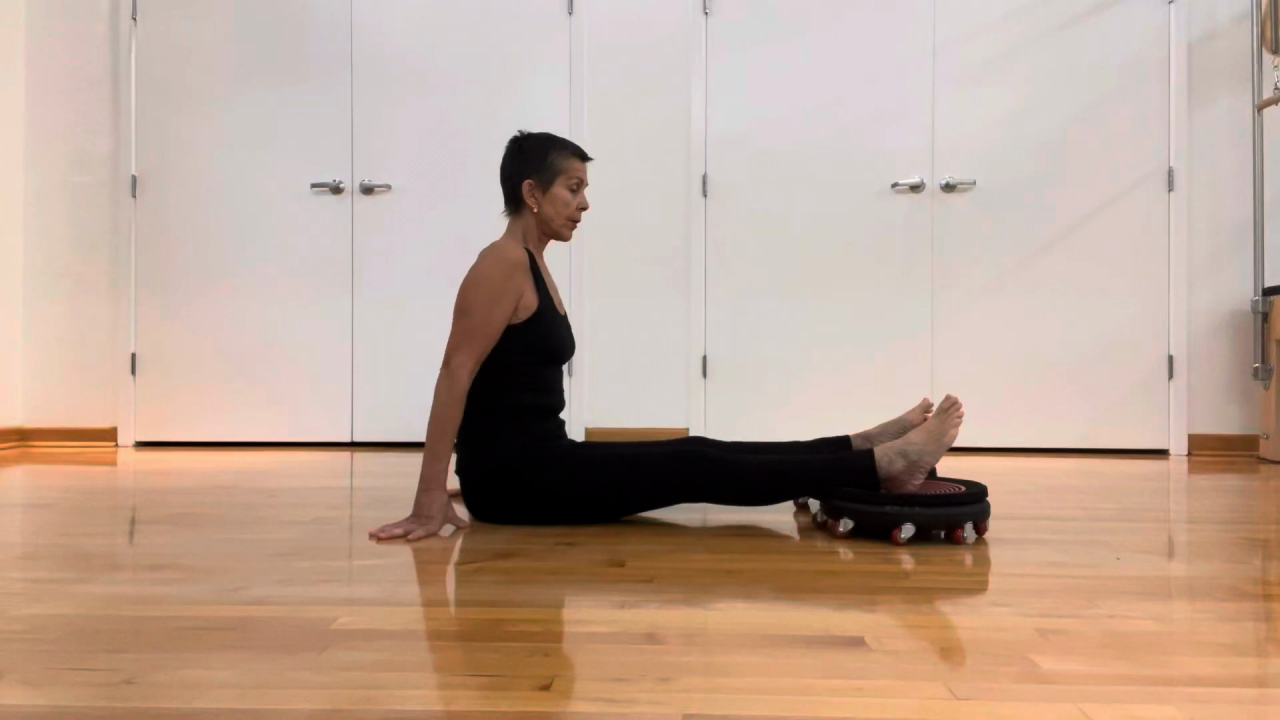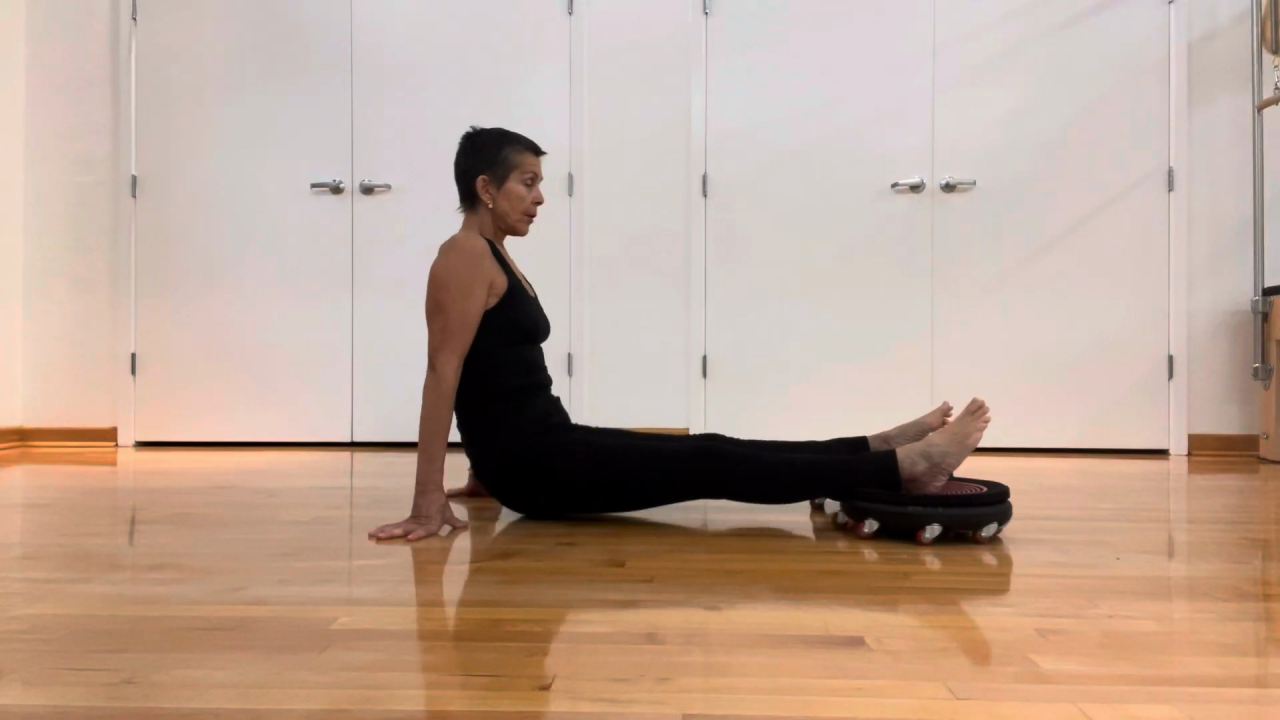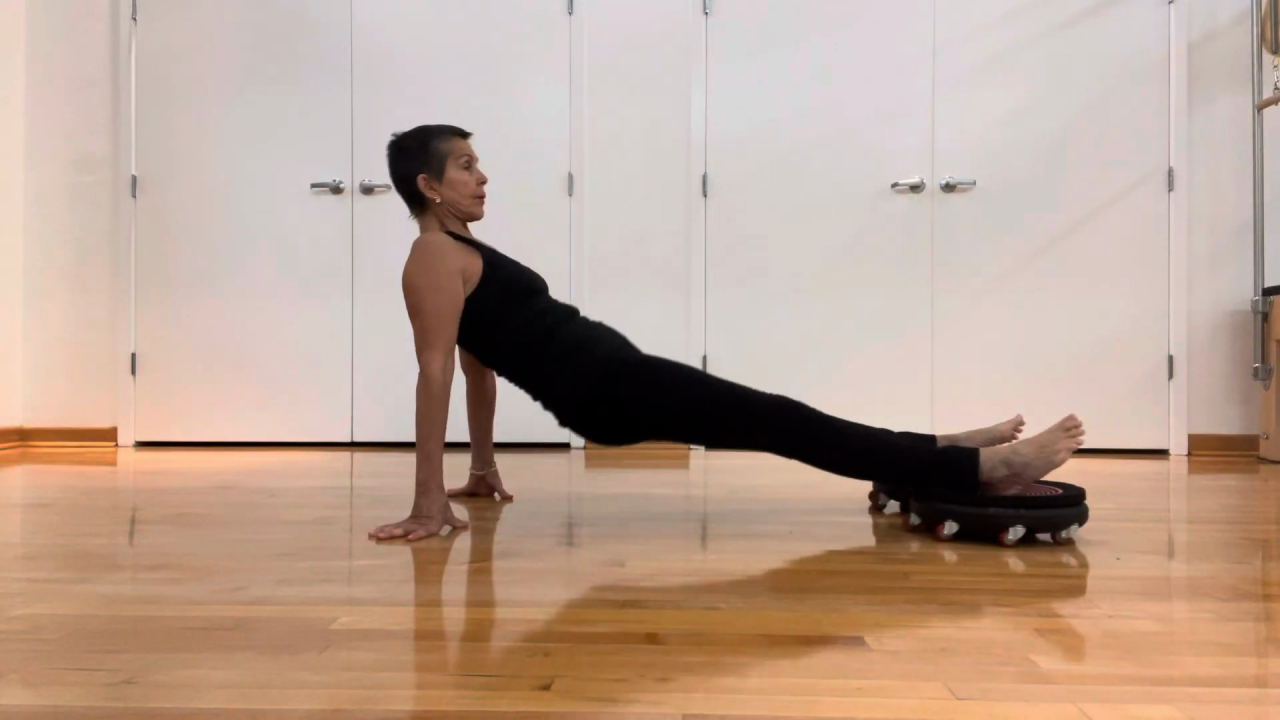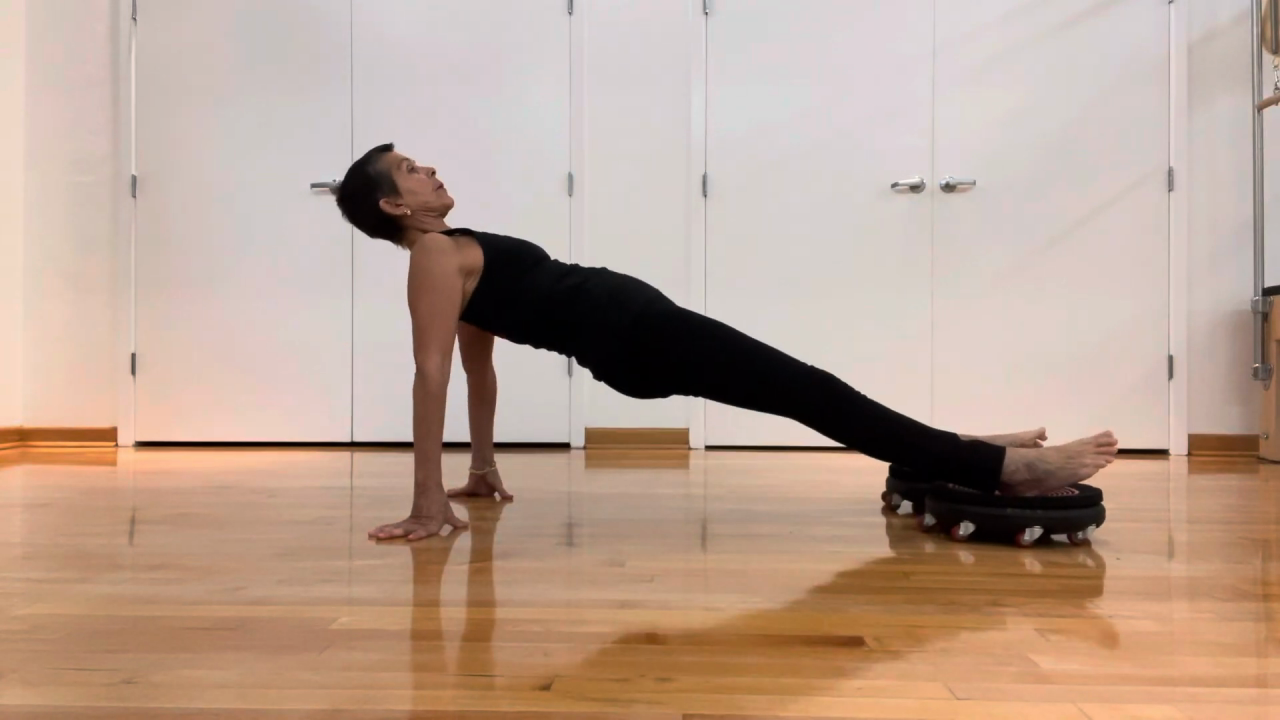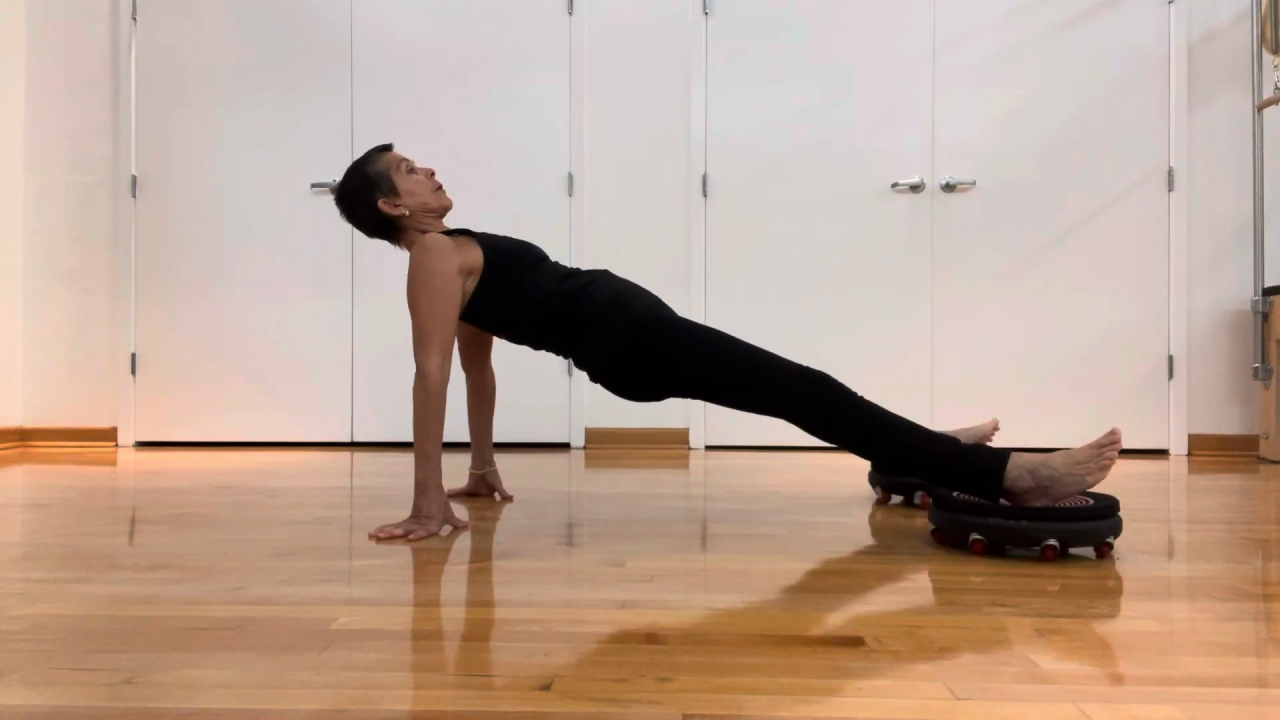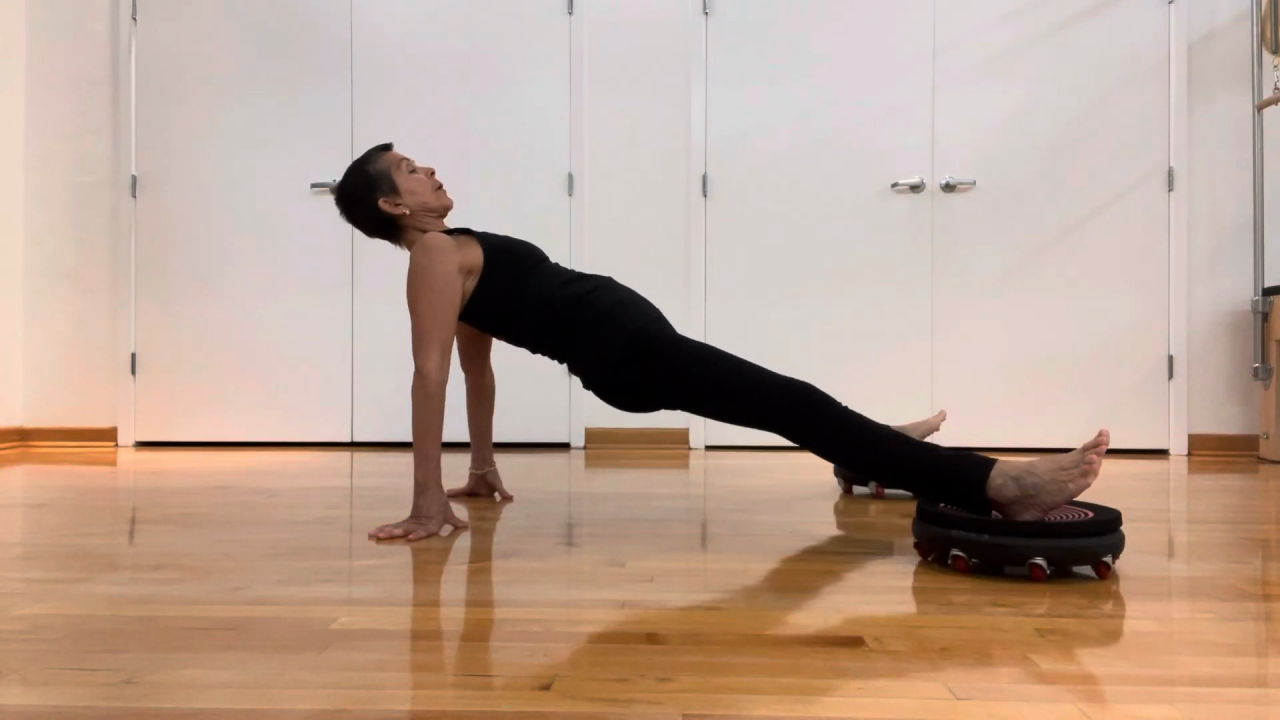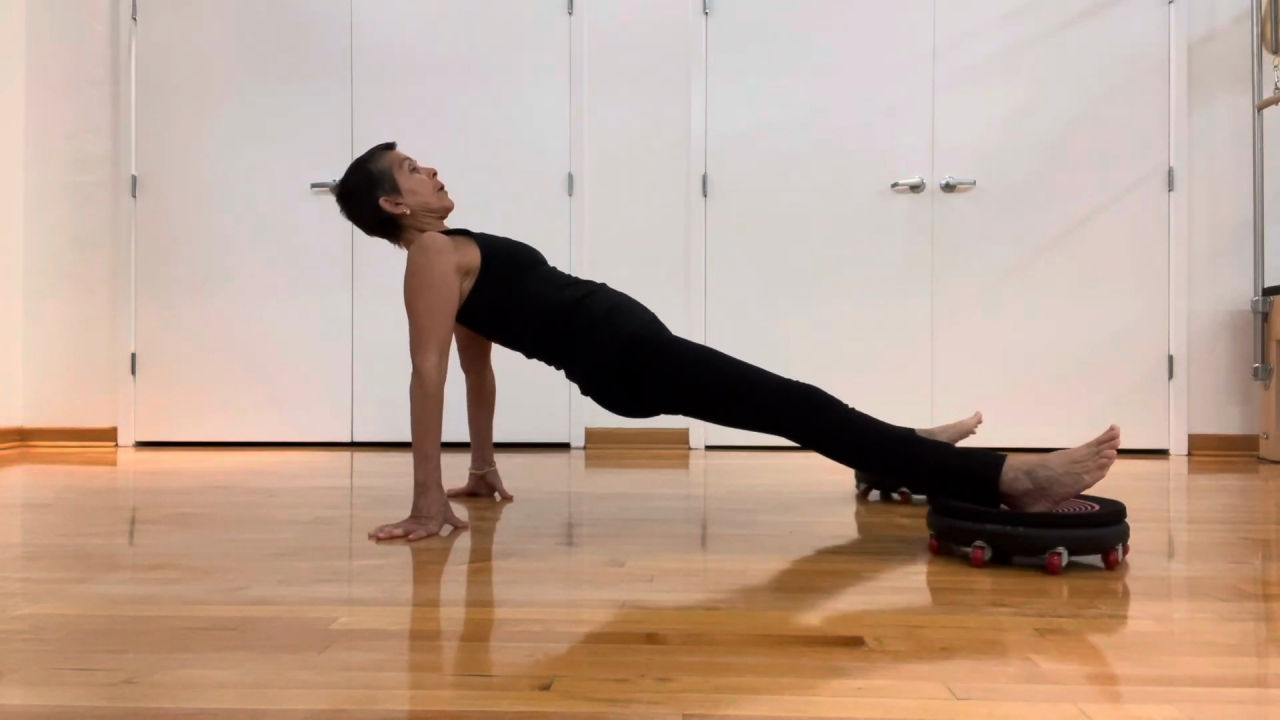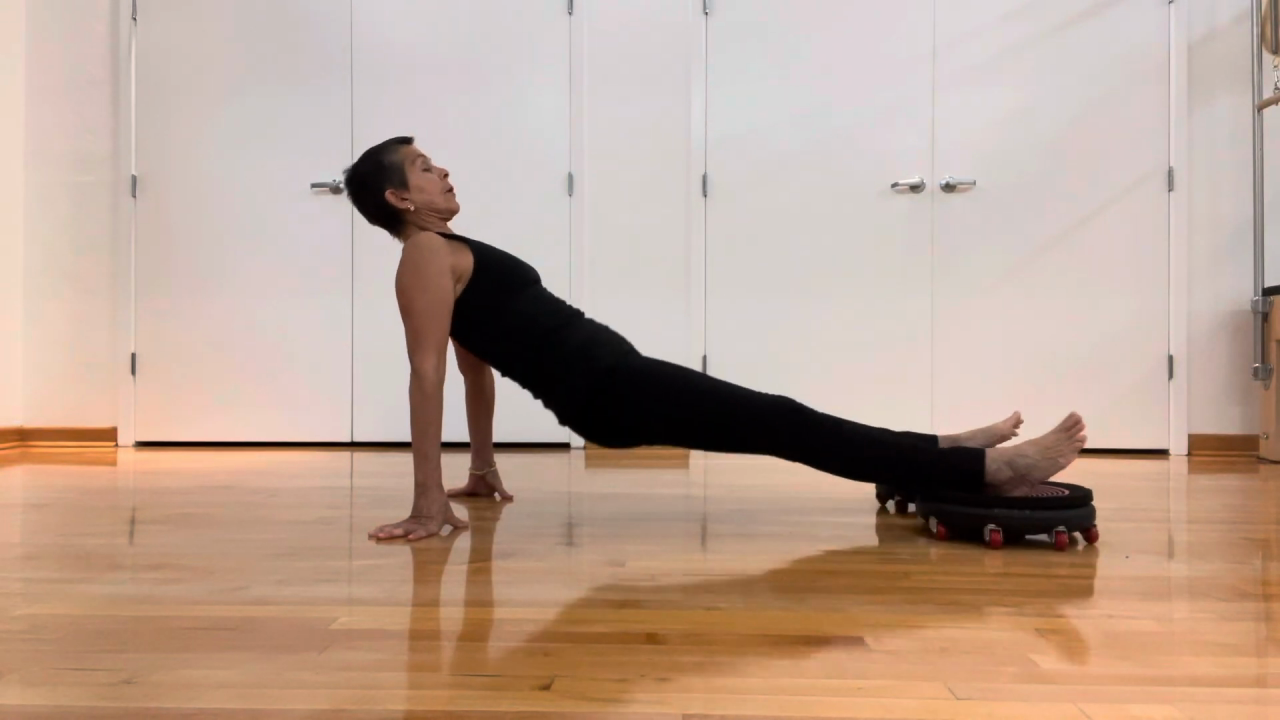
dt=0.5s
person 1, frame 1
left shoulder: (533, 266)
right shoulder: (503, 263)
right elbow: (456, 372)
right wrist: (429, 500)
left hip: (538, 461)
right hip: (508, 477)
left knee: (695, 456)
right knee: (691, 471)
left ankle: (861, 447)
right ankle: (882, 464)
person 1, frame 2
left shoulder: (496, 258)
right shoulder: (465, 255)
right elbow: (442, 373)
left wrist: (486, 470)
right wrist: (427, 501)
left hip: (547, 447)
right hip: (524, 460)
left knee: (709, 455)
right knee: (710, 466)
left ankle: (882, 450)
right ankle: (904, 466)
person 1, frame 3
left shoulder: (463, 253)
right shoulder: (433, 258)
left elbow: (481, 364)
right elbow: (435, 373)
left wrist: (483, 467)
right wrist: (429, 502)
left hip: (611, 374)
right hip: (604, 389)
left knee: (777, 419)
right knee: (777, 425)
left ankle: (947, 451)
right ankle: (985, 468)
person 1, frame 4
left shoulder: (459, 255)
right shoulder: (435, 255)
left elbow: (479, 365)
right elbow: (433, 373)
right wrist: (428, 502)
left hip: (638, 321)
right hip: (634, 338)
left knee: (804, 391)
right knee: (810, 397)
left ankle: (974, 456)
right ankle: (1006, 470)
person 1, frame 5
left shoulder: (459, 255)
right shoulder: (433, 256)
left elbow: (477, 363)
right elbow: (433, 373)
right wrist: (428, 502)
left hip: (635, 324)
right hip: (629, 342)
left knee: (799, 391)
right knee: (805, 396)
left ankle: (919, 448)
right ankle: (1012, 475)
person 1, frame 6
left shoulder: (458, 256)
right shoulder: (435, 258)
left elbow: (476, 366)
right elbow: (432, 373)
right wrist: (427, 502)
left hip: (632, 335)
right hip: (626, 352)
left knee: (788, 403)
right knee: (794, 409)
left ankle: (886, 447)
right ankle: (998, 484)
person 1, frame 7
left shoulder: (456, 255)
right shoulder: (432, 255)
left elbow: (478, 363)
right elbow: (429, 372)
right wrist: (428, 501)
left hip: (629, 342)
right hip: (623, 357)
left knee: (793, 407)
right knee: (799, 411)
left ankle: (918, 448)
right ankle: (1010, 478)
person 1, frame 8
left shoulder: (452, 255)
right shoulder: (425, 255)
left elbow: (476, 365)
right elbow: (426, 373)
right wrist: (427, 503)
left hip: (609, 374)
right hip: (602, 388)
left knee: (779, 422)
right knee: (783, 427)
left ankle: (949, 454)
right ankle: (987, 470)
